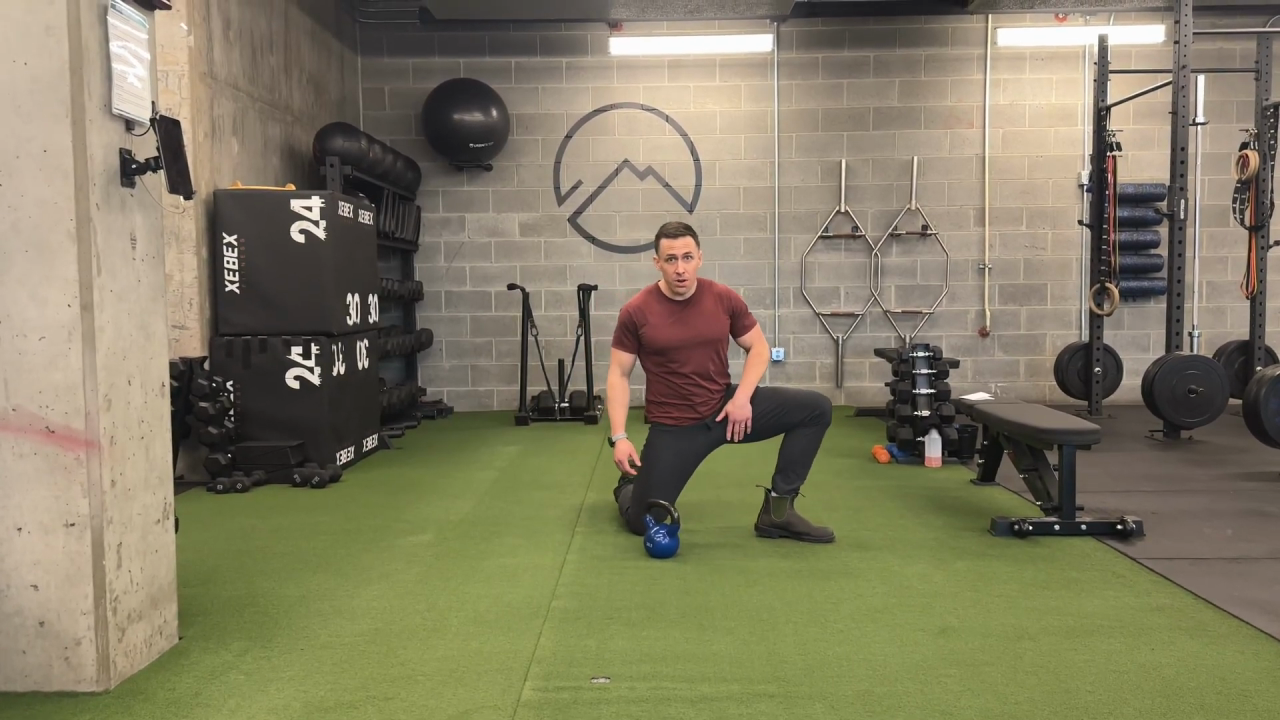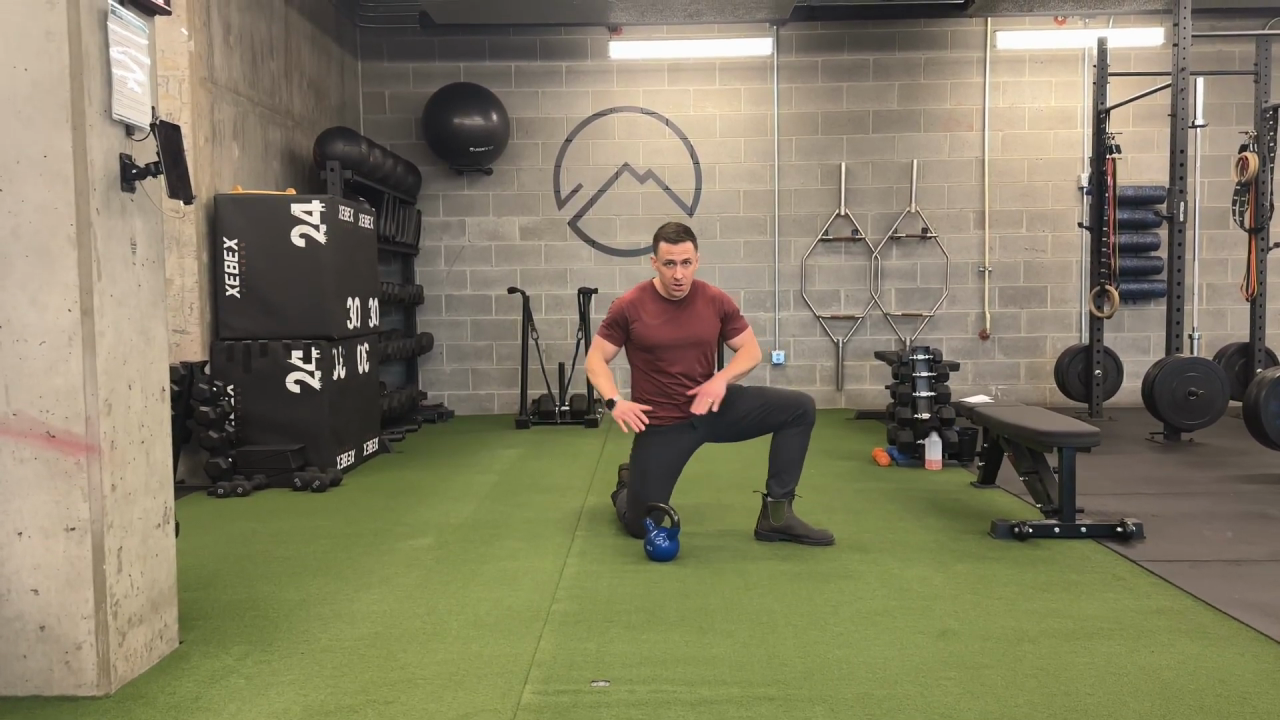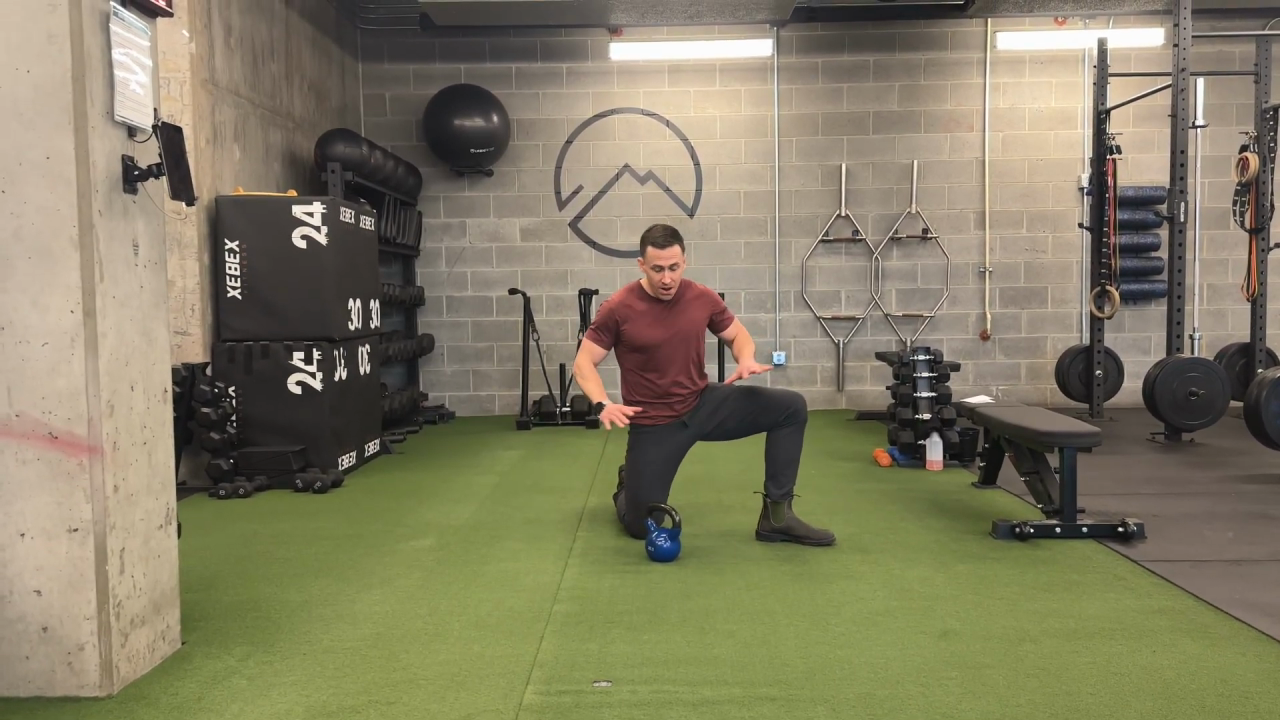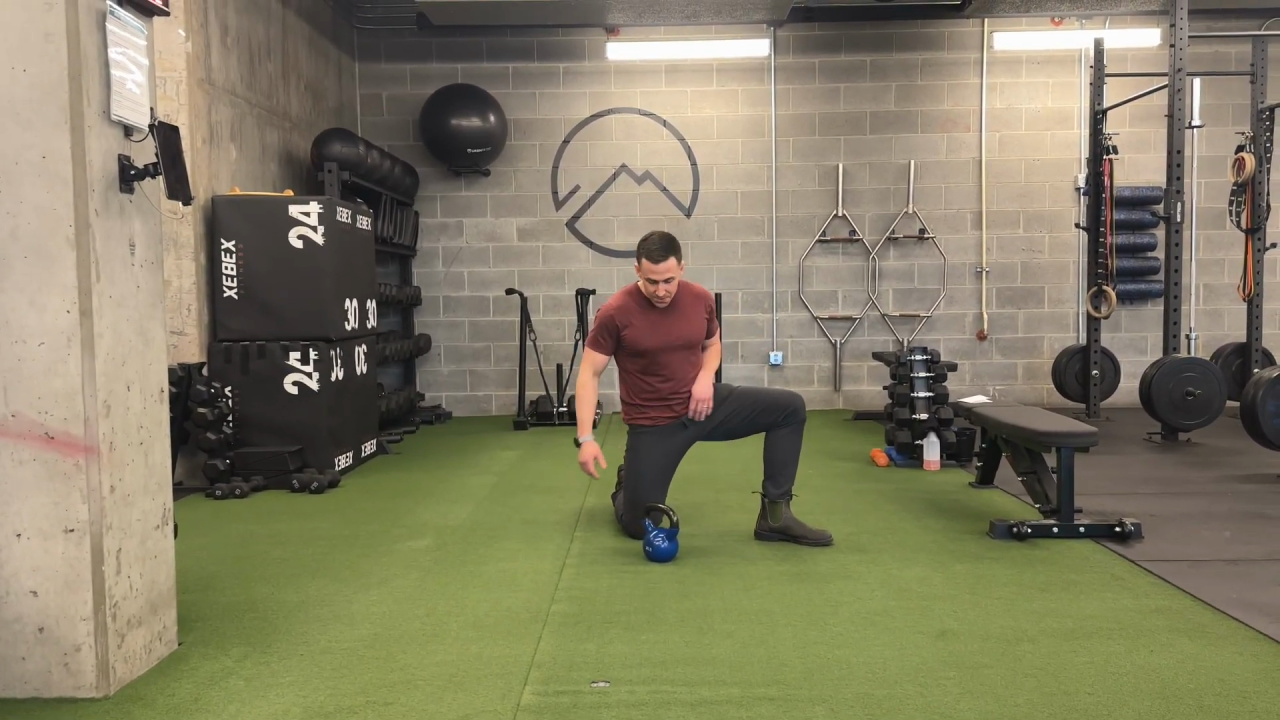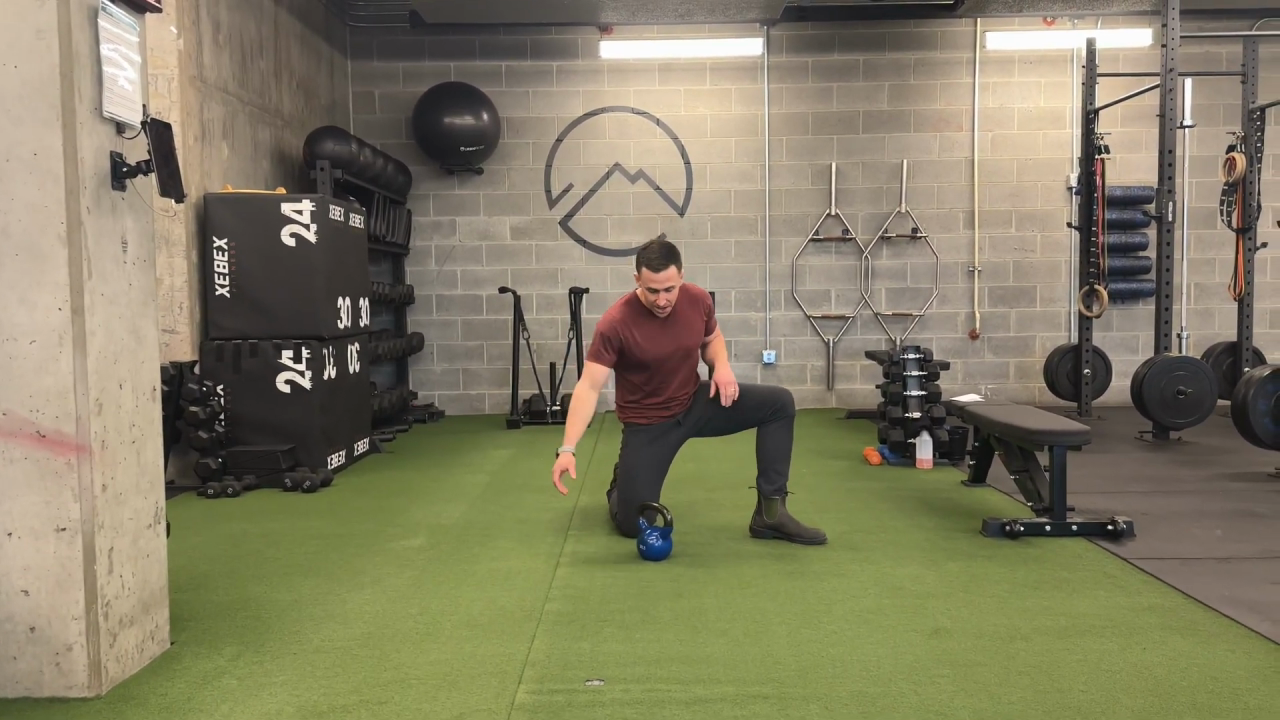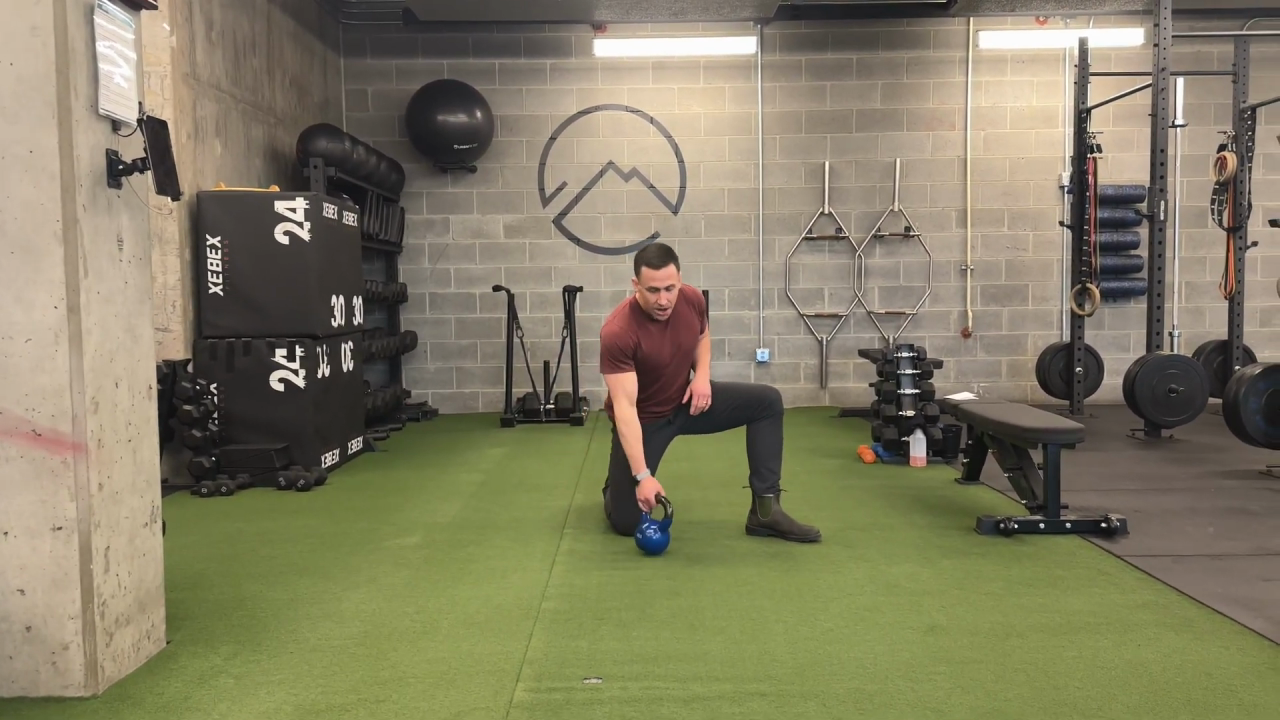
dt=0.4s
person 1, frame 1
left shoulder: (724, 298)
right shoulder: (636, 312)
left elbow: (758, 348)
right elbow: (618, 375)
left wrist: (742, 398)
right wrist: (619, 437)
left hip: (725, 407)
right hip: (674, 425)
left knee: (817, 408)
right knee: (643, 521)
left ankle: (777, 509)
right ankle: (629, 486)
person 1, frame 2
left shoulder: (716, 300)
right shoulder: (629, 307)
left elbow: (752, 351)
right elbow: (596, 360)
left wrist: (722, 380)
right wrist: (616, 400)
left hip: (712, 407)
right hip: (660, 423)
left knee: (799, 408)
right knee: (641, 524)
left ankle: (776, 513)
right ankle: (627, 489)
person 1, frame 3
left shoulder: (702, 297)
right shoulder: (617, 308)
left elbow: (737, 334)
right elbow: (584, 363)
left wrist: (747, 359)
right wrist: (603, 404)
left hip: (703, 404)
right hip: (654, 424)
left knee: (791, 407)
right knee: (641, 526)
left ankle: (776, 514)
right ankle: (627, 488)
person 1, frame 4
left shoulder: (700, 299)
right shoulder: (614, 313)
right elbow: (589, 374)
left wrist: (705, 377)
right wrist: (585, 439)
left hip: (701, 407)
right hip: (653, 424)
left knee: (790, 407)
right knee: (639, 525)
left ankle: (775, 514)
right ankle: (627, 487)
person 1, frame 5
left shoulder: (698, 299)
right shoulder: (615, 323)
left elbow: (712, 338)
right elbow: (589, 387)
left wrist: (722, 366)
right wrist: (567, 449)
left hip: (696, 400)
right hip: (647, 422)
left knee: (778, 402)
right knee: (633, 524)
left ankle: (770, 512)
right ankle: (622, 482)
person 1, frame 6
left shoulder: (693, 300)
right shoulder: (618, 332)
right elbow: (625, 407)
left wrist: (702, 374)
right wrist: (643, 476)
left hip: (685, 402)
right hip: (643, 419)
left knee: (767, 401)
right knee: (628, 522)
left ankle: (765, 510)
right ankle: (618, 484)
